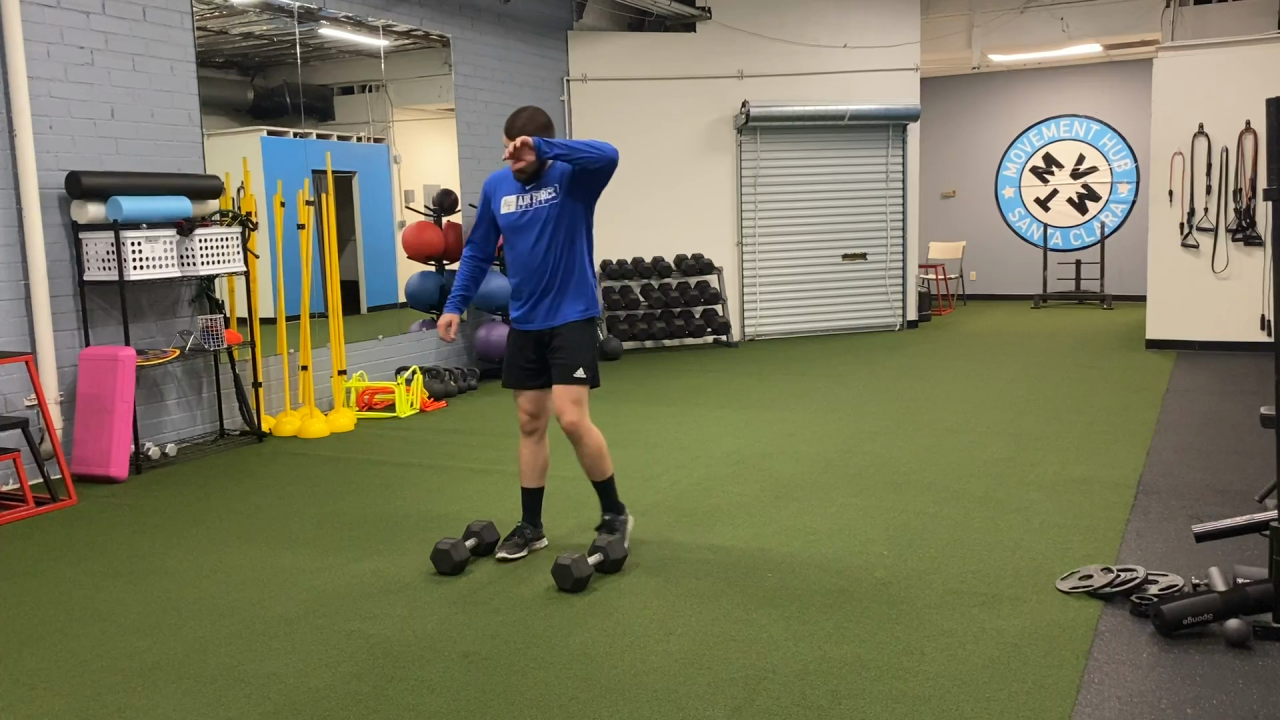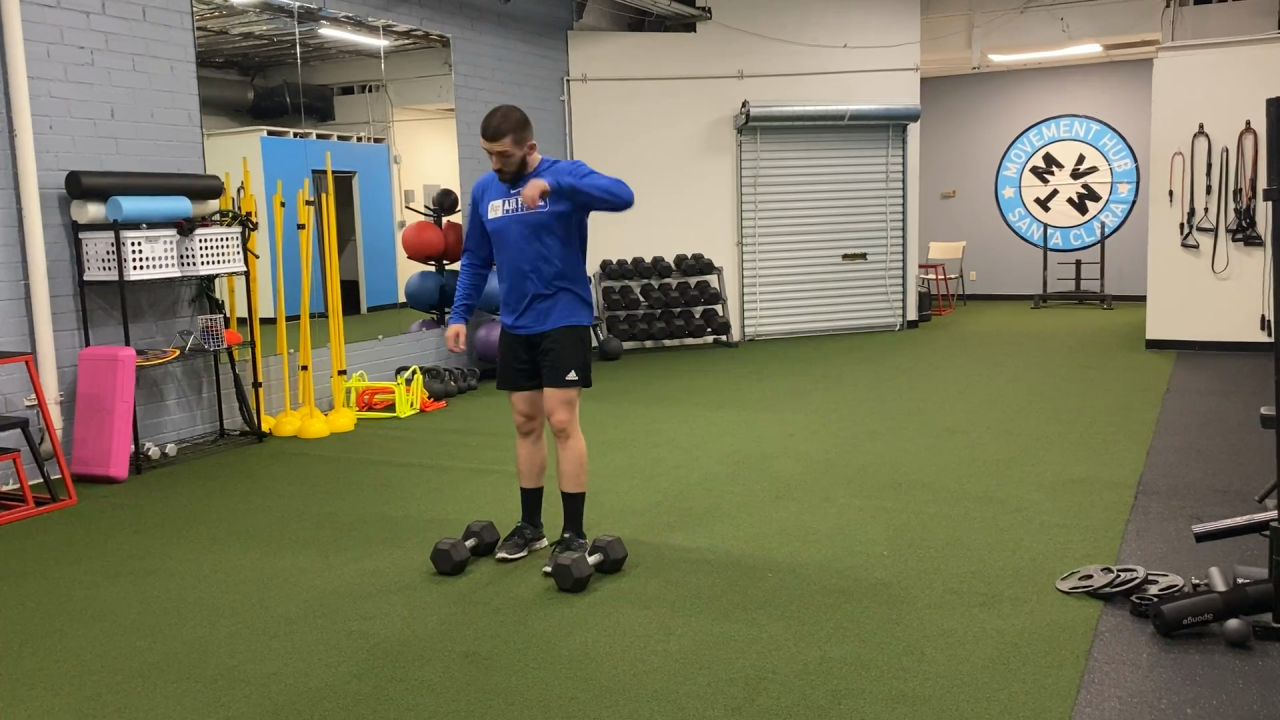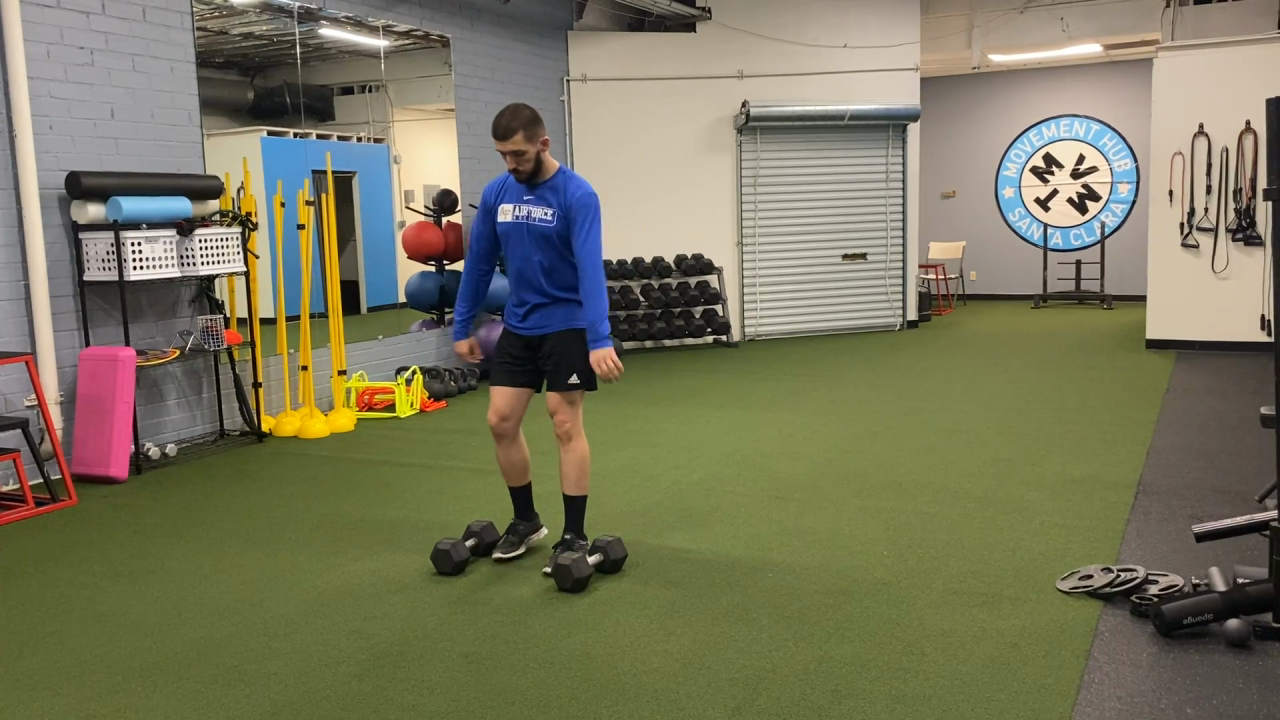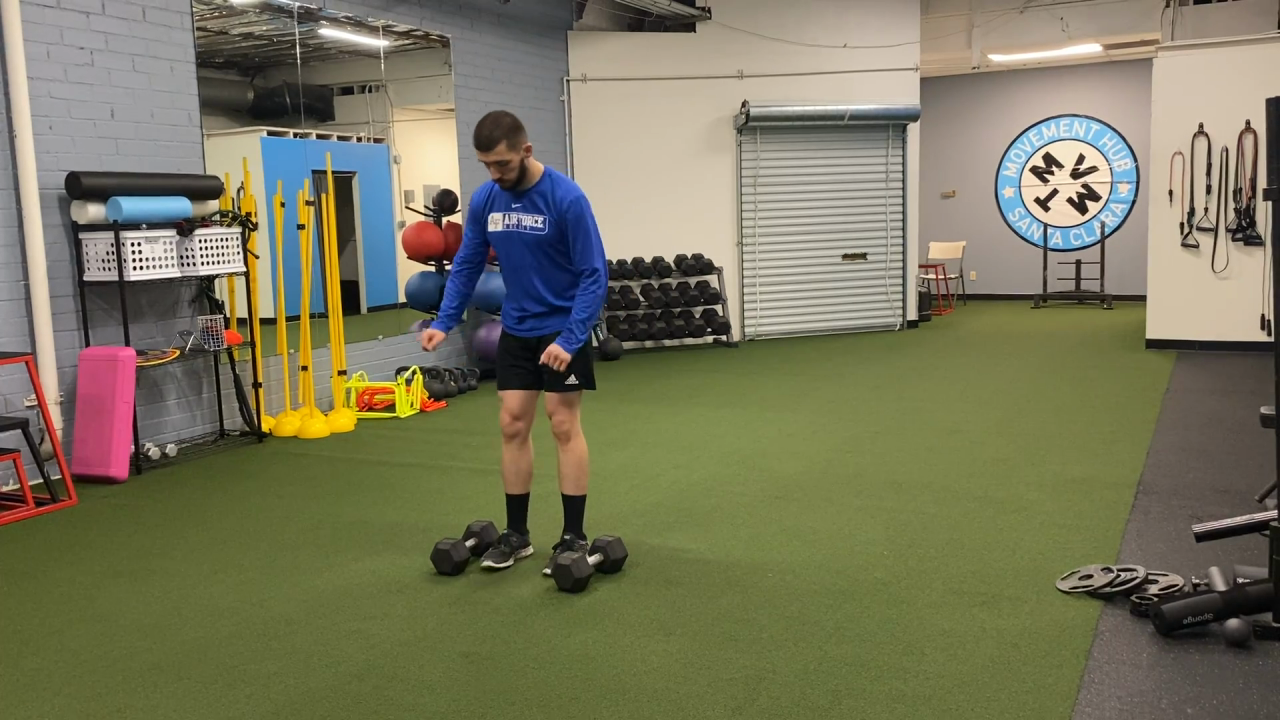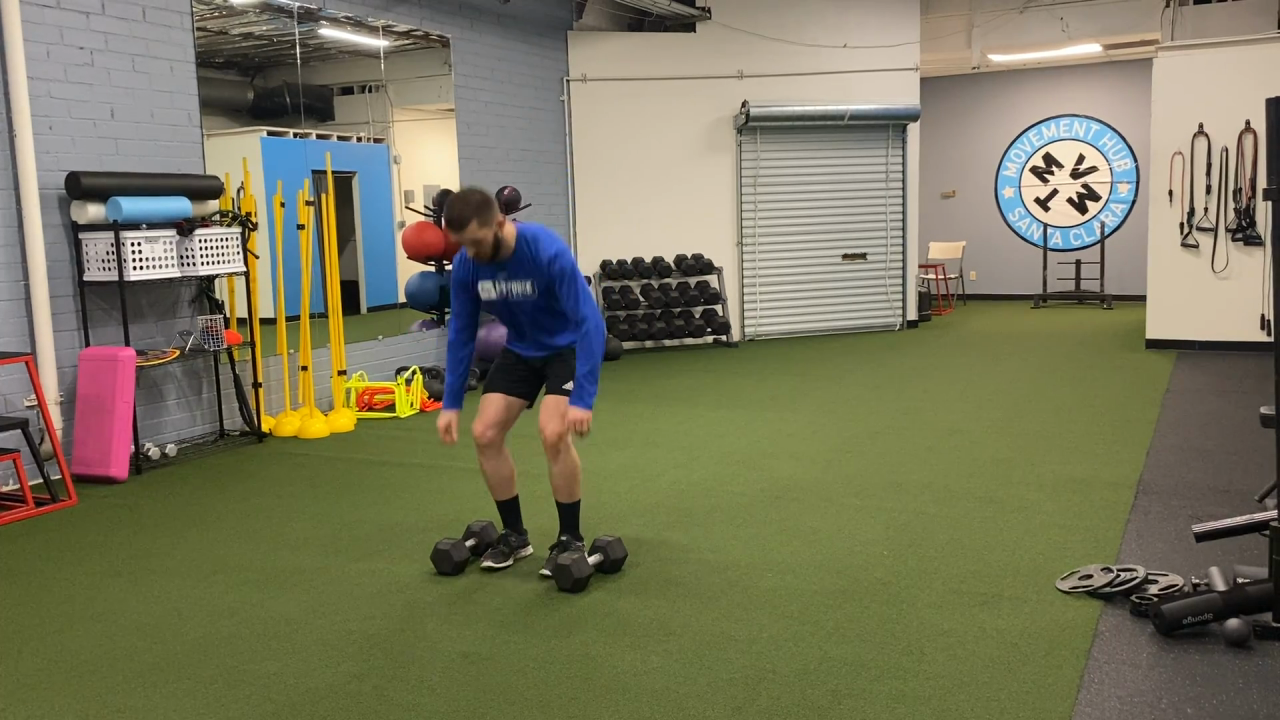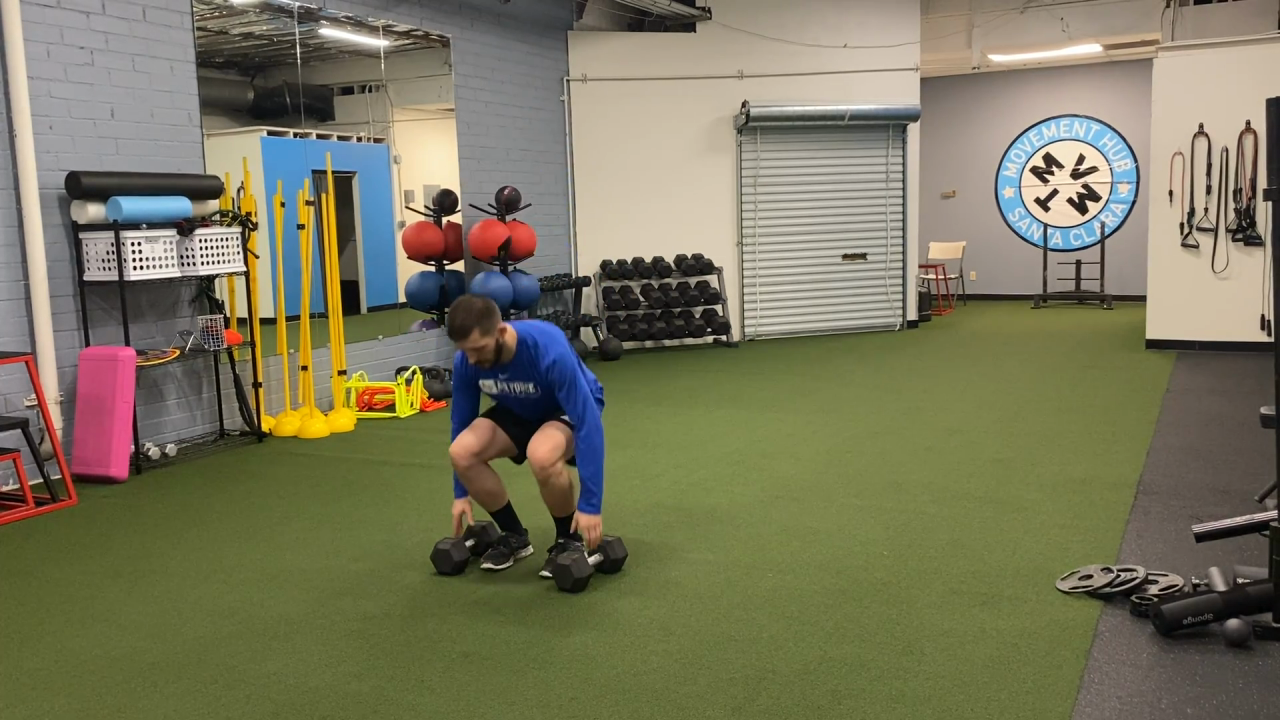
dt=0.3s
person 1, frame 1
left shoulder: (572, 176)
right shoulder: (495, 188)
left elbow: (608, 156)
right elbow: (478, 252)
left wrist: (542, 147)
right wrist: (455, 304)
left hip: (572, 317)
right hip: (524, 324)
left knee: (571, 419)
right knee: (530, 424)
left ankle: (614, 510)
right ankle: (531, 524)
person 1, frame 2
left shoulder: (565, 177)
right shoulder: (483, 192)
left elbow: (622, 196)
right elbow: (475, 260)
left wrist: (552, 181)
right wrist: (459, 314)
left hip: (564, 321)
right hip: (515, 326)
left knee: (562, 423)
right knee: (526, 425)
left ankle: (574, 533)
right ankle: (531, 525)
person 1, frame 3
left shoulder: (577, 194)
right shoulder: (495, 194)
left elbow: (590, 268)
right elbow: (478, 264)
left wrist: (601, 339)
right wrist: (462, 327)
left hip: (569, 328)
right hip: (516, 328)
left knee: (566, 428)
right knee: (501, 423)
left ankle: (575, 535)
right ankle: (525, 521)
person 1, frame 4
left shoulder: (566, 198)
right shoulder: (484, 200)
left elbow: (593, 274)
right elbow: (466, 264)
left wrist: (569, 337)
right wrist: (443, 323)
left hip: (562, 330)
right hip: (516, 329)
left knee: (564, 428)
right knee: (513, 428)
left ankle: (574, 536)
right ankle: (517, 533)
person 1, frame 5
left shoulder: (549, 252)
right shoulder: (465, 264)
left elbow: (588, 321)
right elbow: (461, 333)
left wrist: (582, 398)
right wrist: (451, 402)
left hip: (566, 348)
right hip: (519, 351)
left knee: (553, 432)
right knee: (485, 434)
left ankle: (571, 538)
right ankle: (514, 534)
person 1, frame 6
left shoulder: (549, 352)
right shoulder: (466, 361)
left elbow: (588, 425)
right elbow: (463, 421)
left wrist: (589, 506)
right wrist: (461, 492)
left hip: (571, 407)
right hip: (520, 411)
left knee: (542, 456)
right knee: (462, 453)
left ankle: (569, 540)
right ankle: (514, 535)
